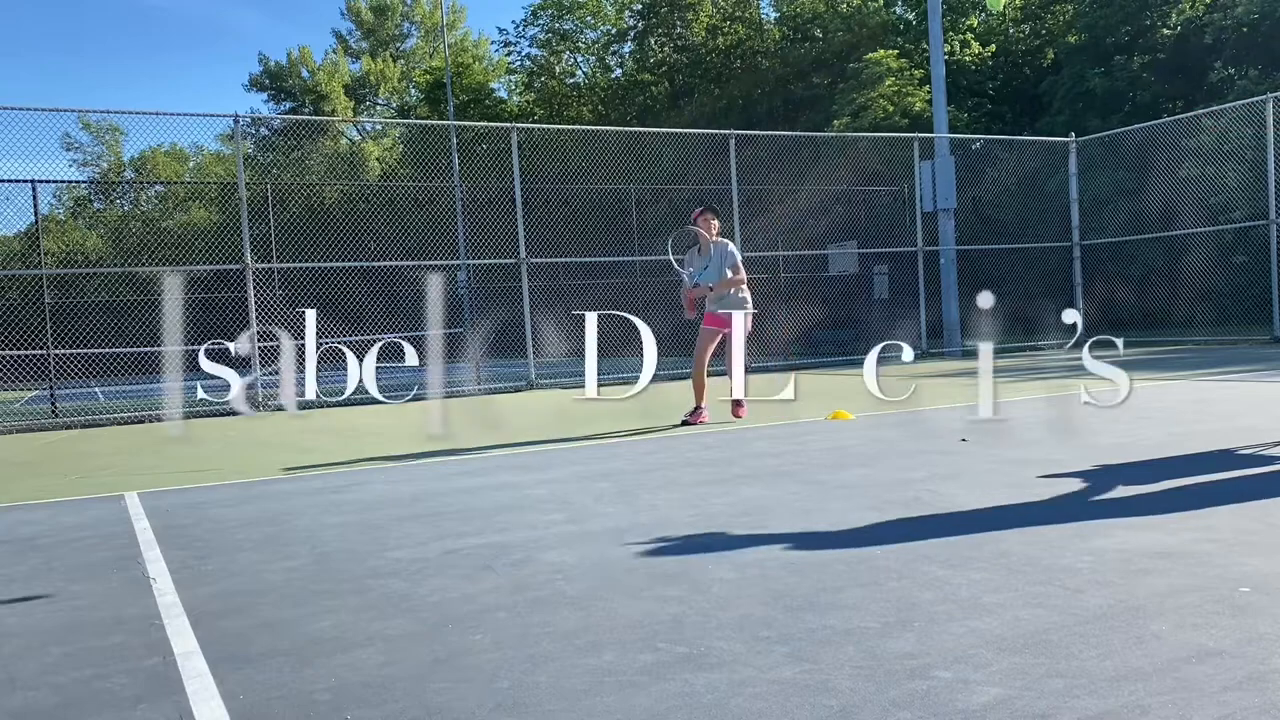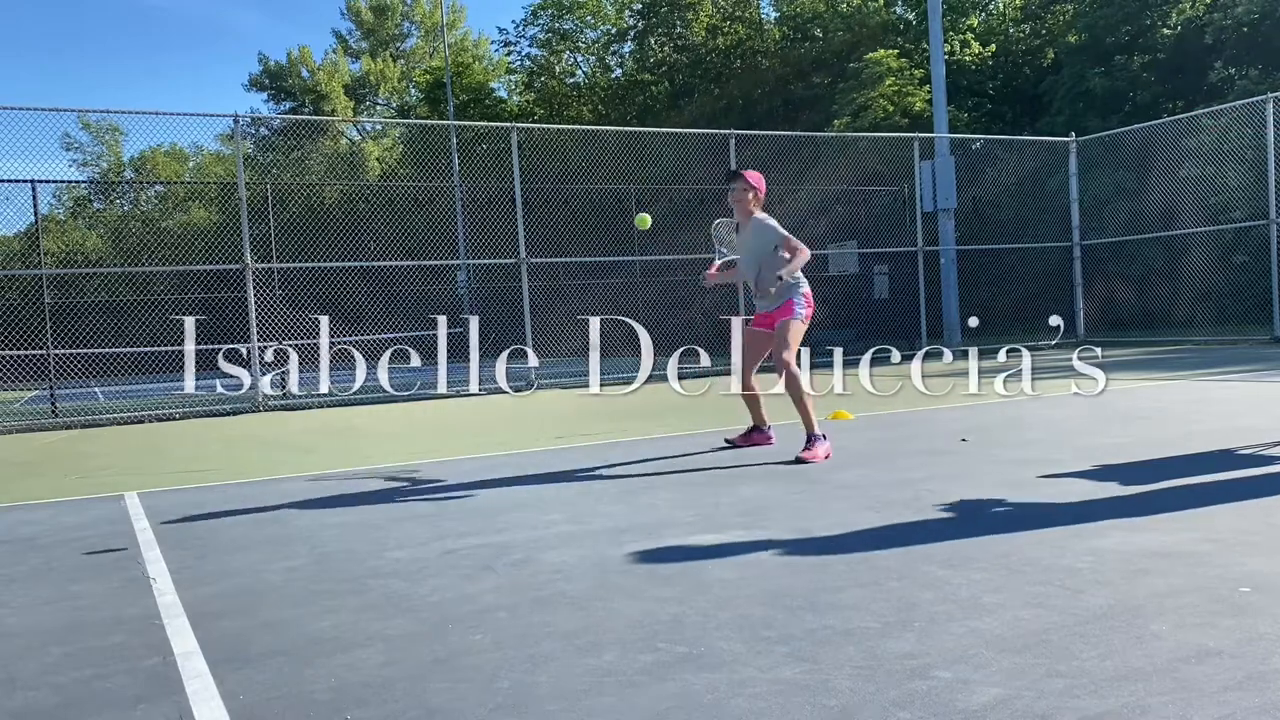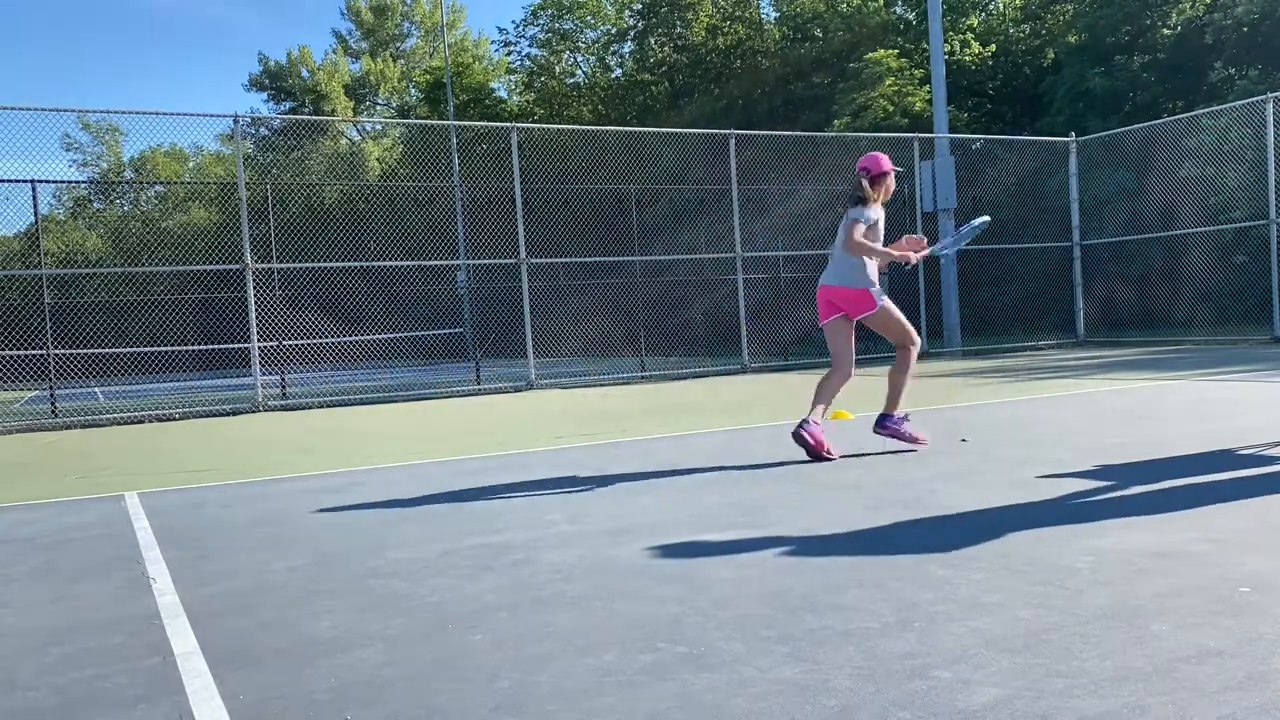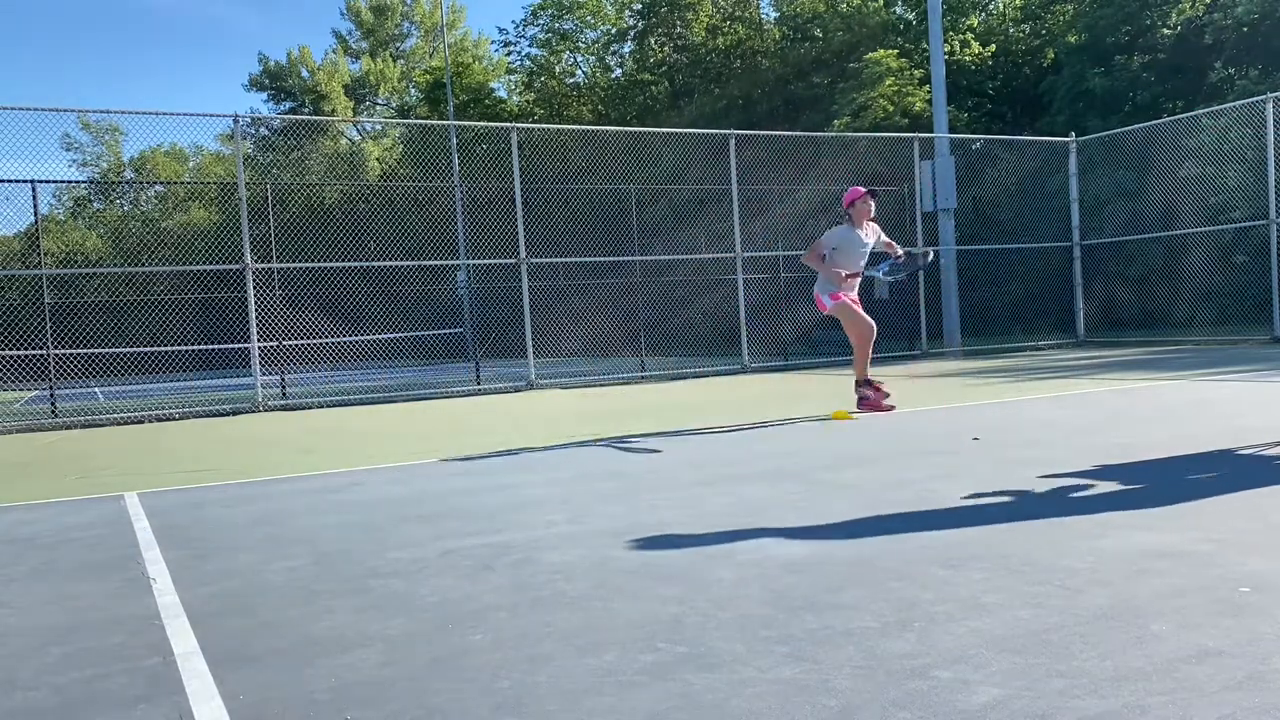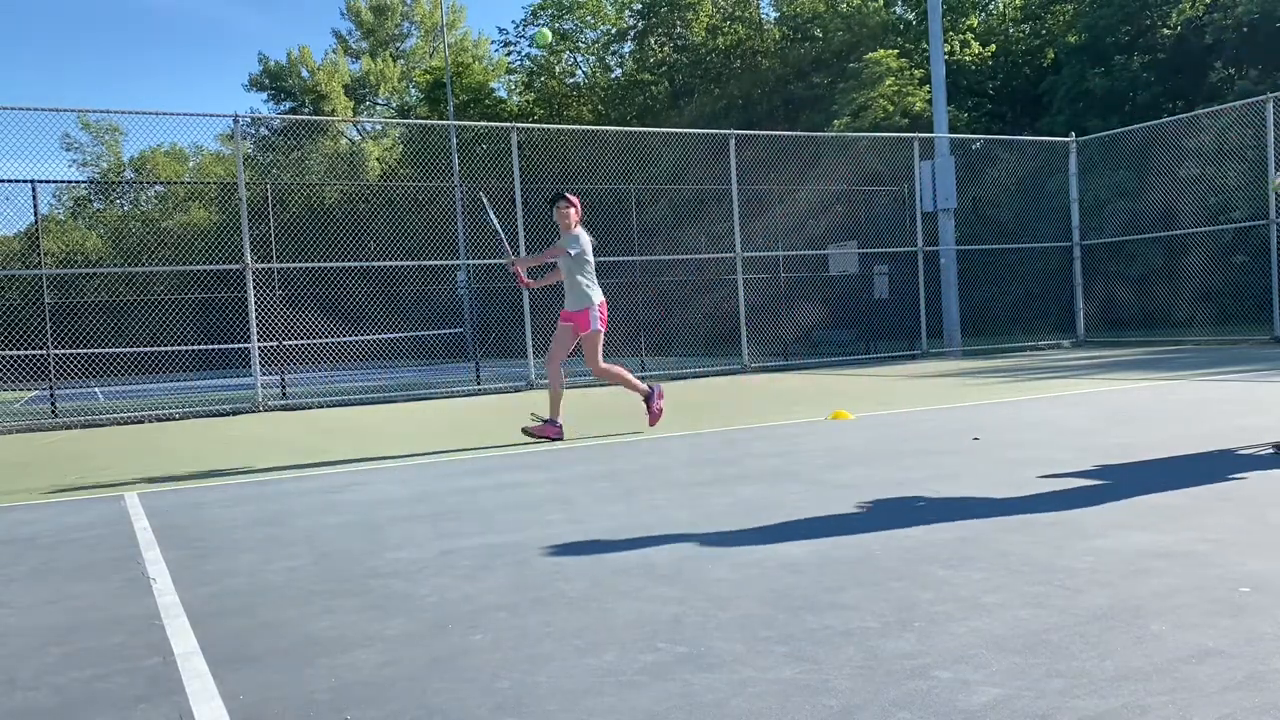
dt=1s
person 1, frame 1
left shoulder: (726, 247)
right shoulder: (691, 256)
left elbow: (741, 278)
right elbow: (687, 291)
left wrist: (708, 289)
right wrist: (689, 307)
left hip: (738, 306)
right hip: (713, 312)
left knee: (732, 352)
right knee: (699, 360)
left ankle: (738, 397)
right ankle: (700, 408)
person 1, frame 2
left shoulder: (763, 224)
right shoulder: (743, 232)
left elbow: (801, 251)
left wrist: (779, 277)
right wrist: (716, 276)
left hip: (793, 300)
right hip: (766, 310)
left knee: (784, 361)
right knee: (741, 370)
left ankle: (816, 438)
right ankle: (761, 428)
person 1, frame 3
left shoulder: (861, 207)
right shoulder: (869, 207)
right elbow: (851, 243)
left wrist: (901, 247)
right wrist: (893, 254)
left hip: (829, 290)
right hip: (854, 289)
left knee: (842, 367)
right knee: (910, 342)
left ankle: (810, 425)
right ankle: (890, 417)
person 1, frame 4
left shoulder: (874, 230)
right shoulder: (839, 233)
left elbow: (890, 247)
right elbow: (809, 255)
left wrist: (897, 252)
right wrist: (832, 273)
left hip: (851, 293)
right hip: (829, 292)
left knee: (861, 342)
right knee: (868, 328)
left ankle: (865, 397)
right ankle: (862, 382)
person 1, frame 5
left shoulder: (578, 237)
right shoulder: (563, 240)
left elbow: (545, 256)
left wrist: (520, 262)
right wrist: (534, 282)
left hip: (590, 308)
right hip: (571, 310)
left knee: (597, 367)
right knee: (552, 361)
left ankle: (649, 392)
right ankle: (553, 423)
